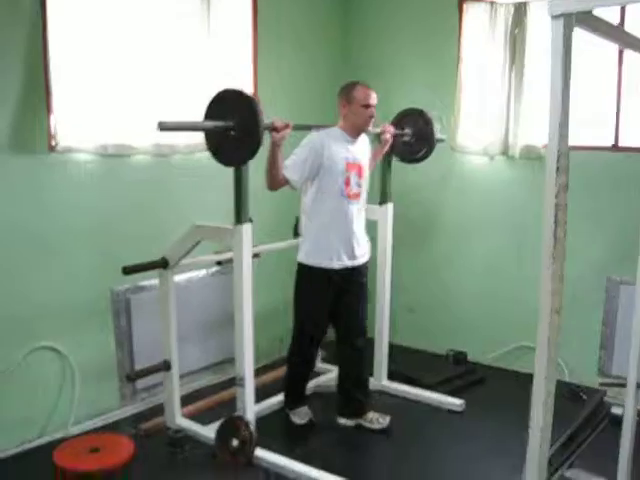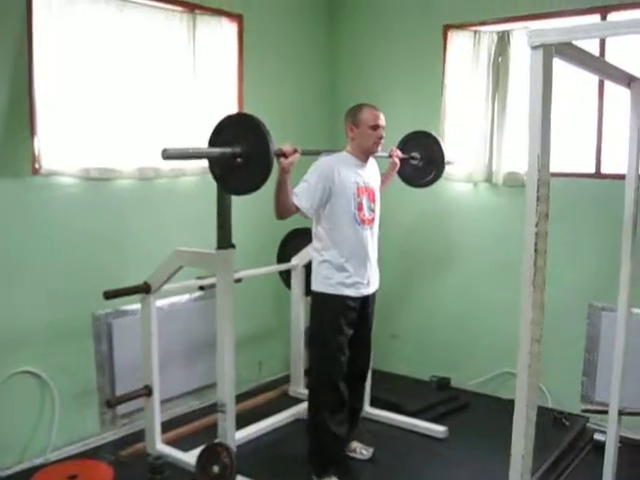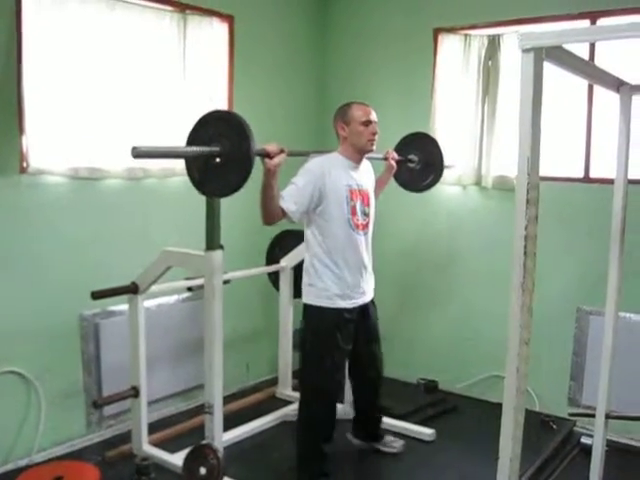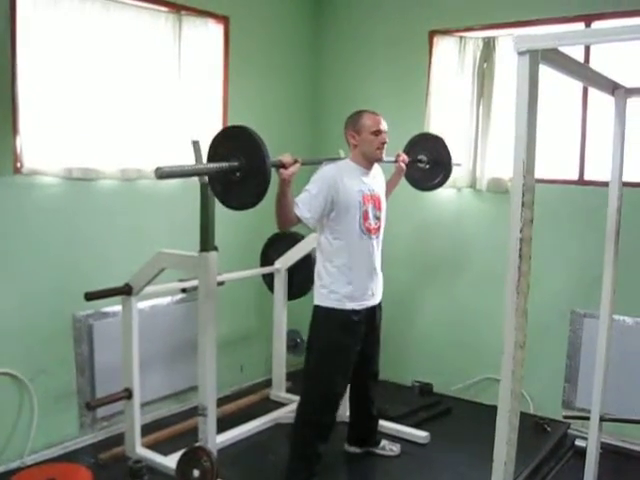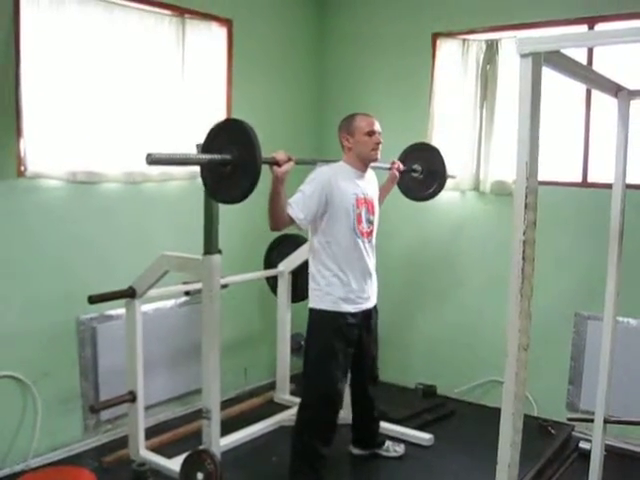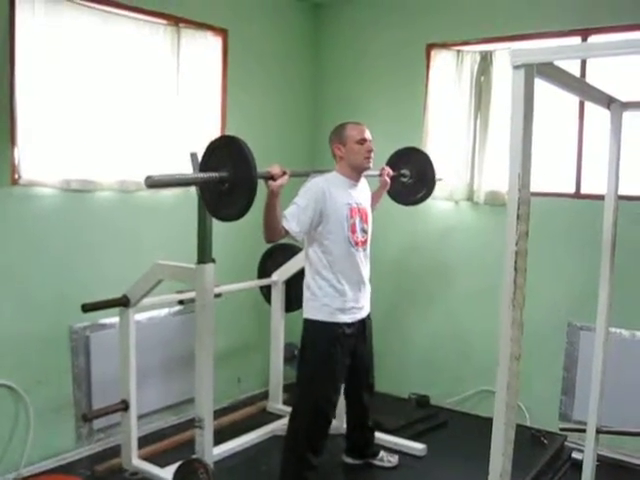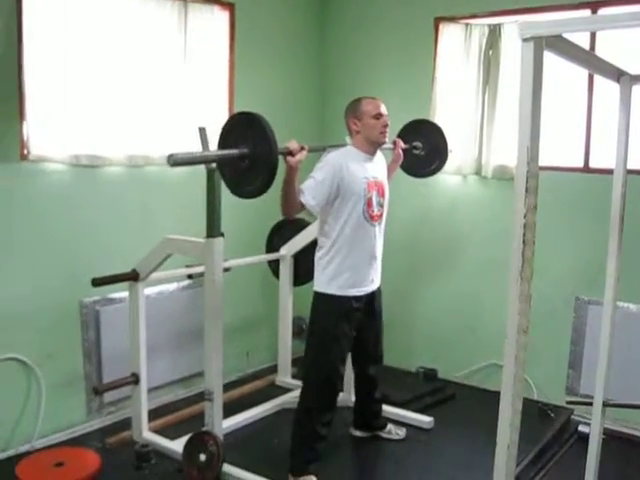
dt=0.7s
person 1, frame 1
left shoulder: (362, 143)
right shoulder: (319, 143)
right elbow: (275, 182)
left wrist: (383, 145)
right wrist: (275, 145)
left hip: (355, 260)
right hip: (319, 262)
left knee: (355, 339)
right knee: (307, 338)
left ankle: (354, 408)
right ankle: (294, 401)
person 1, frame 2
left shoulder: (371, 167)
right shoulder: (328, 168)
right elbow: (284, 211)
left wrist: (392, 169)
right wrist: (284, 171)
left hip: (366, 286)
right hip: (333, 289)
left knee: (356, 372)
right knee: (329, 378)
left ankle: (343, 437)
person 1, frame 3
left shoulder: (365, 170)
right shoulder: (319, 170)
right elbow: (272, 216)
left wrist: (389, 172)
right wrist: (270, 174)
left hip: (363, 295)
right hip: (328, 300)
left knee: (371, 372)
right knee: (321, 389)
left ankle: (367, 431)
person 1, frame 4
left shoulder: (375, 175)
right shoulder: (331, 176)
right elbow: (287, 222)
left wrist: (399, 173)
right wrist: (285, 183)
left hip: (370, 297)
right hip: (337, 302)
left knee: (366, 377)
right knee: (323, 389)
left ankle: (363, 437)
person 1, frame 5
left shoulder: (369, 178)
right shoulder: (326, 178)
right elbow: (279, 222)
left wrist: (392, 180)
right wrist: (278, 180)
left hip: (366, 300)
right hip: (332, 305)
left knee: (366, 378)
right knee: (323, 392)
left ankle: (367, 439)
person 1, frame 6
left shoulder: (362, 187)
right shoulder: (320, 189)
right elbow: (274, 235)
left wrist: (383, 188)
right wrist: (273, 194)
left hip: (359, 311)
right hip: (327, 316)
left knee: (362, 389)
right knee: (316, 402)
left ankle: (360, 448)
person 1, frame 7
left shoulder: (377, 161)
right shoulder: (337, 163)
right elbow: (291, 209)
left wrist: (396, 161)
right wrist: (291, 169)
left hip: (369, 284)
right hip: (337, 289)
left knee: (369, 361)
right knee: (324, 377)
left ankle: (368, 420)
